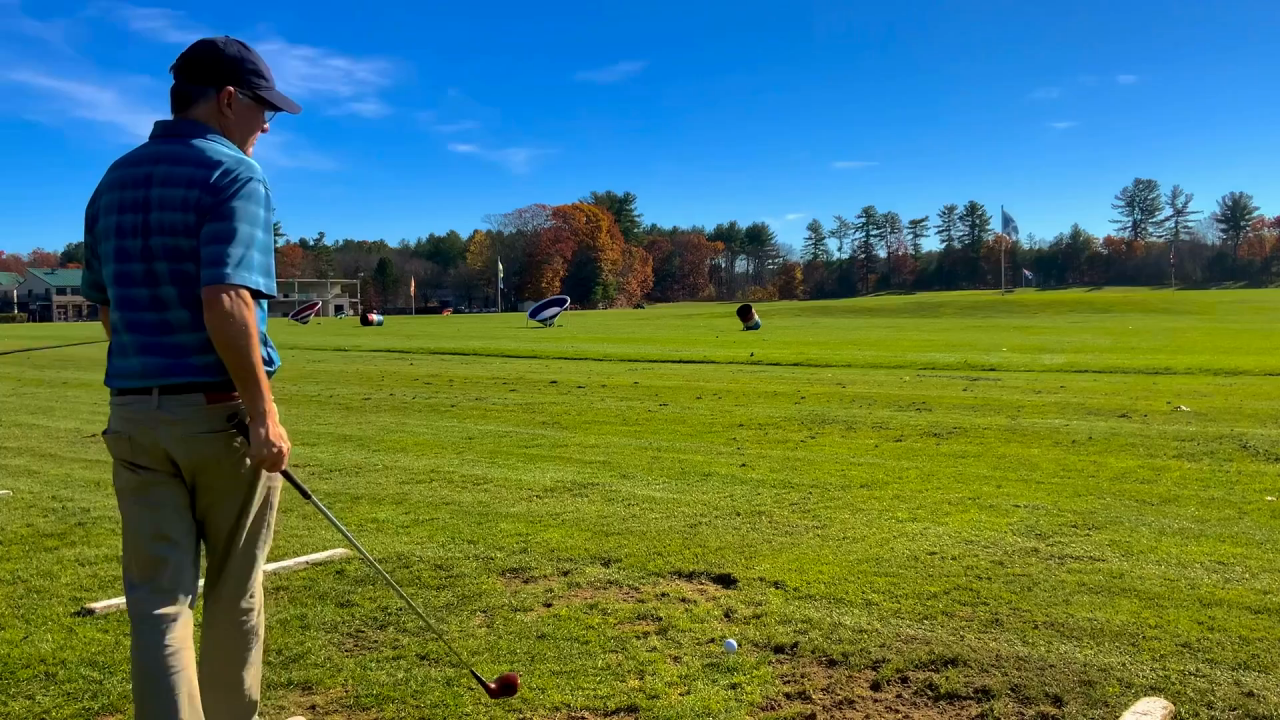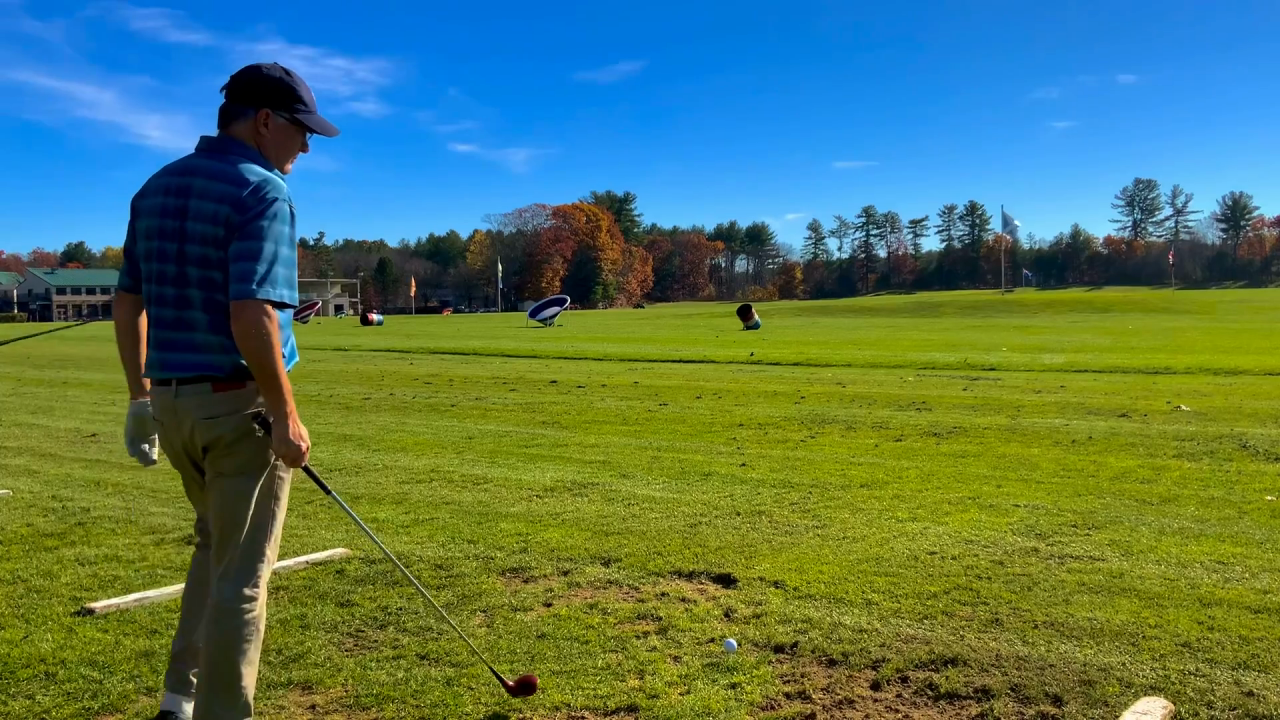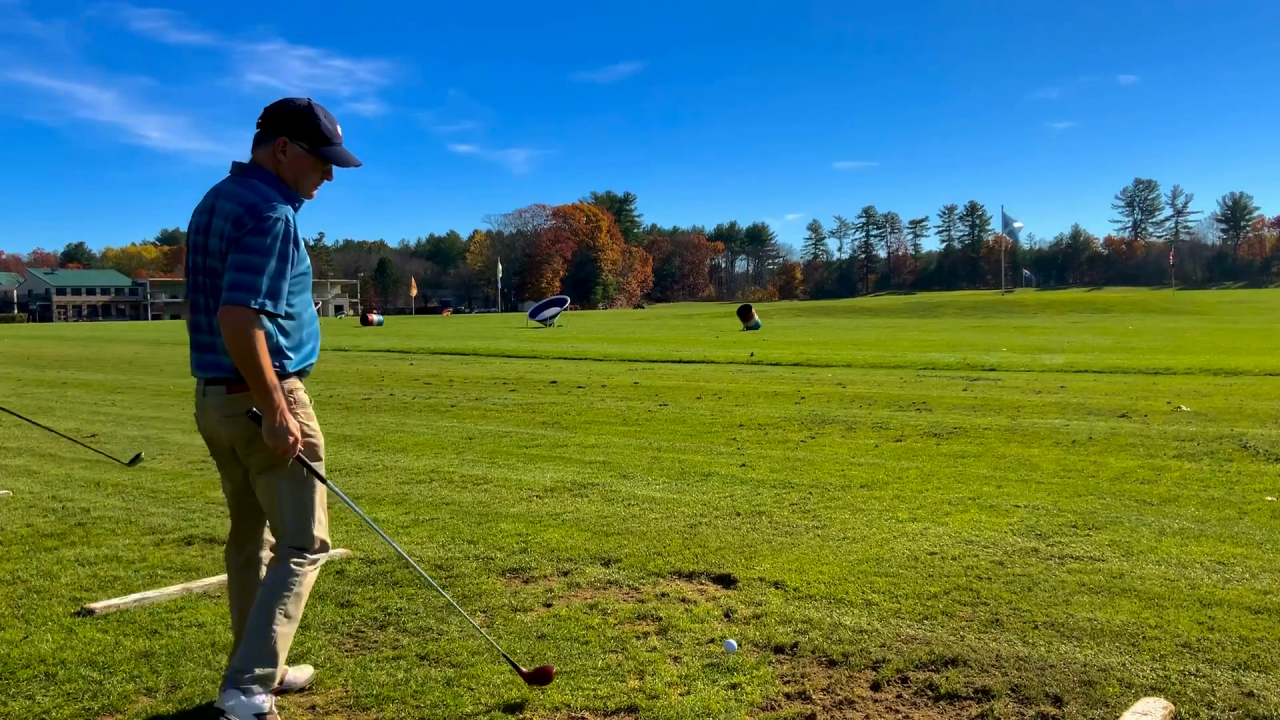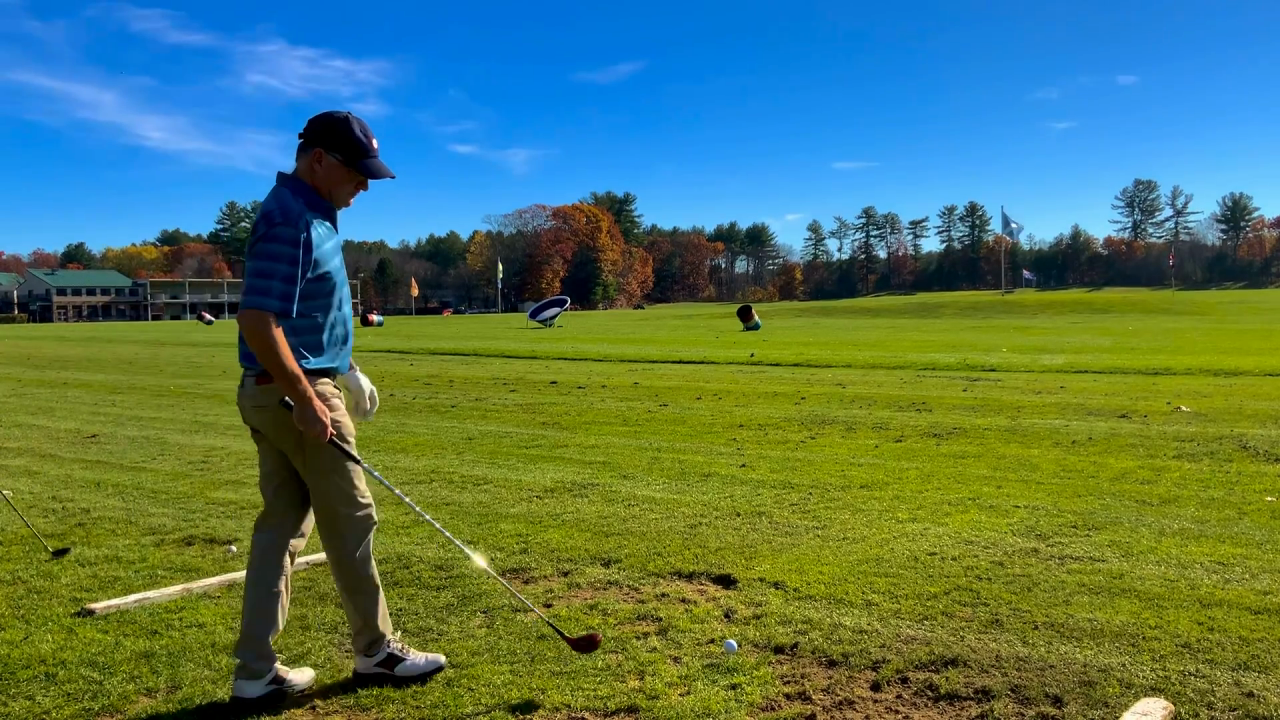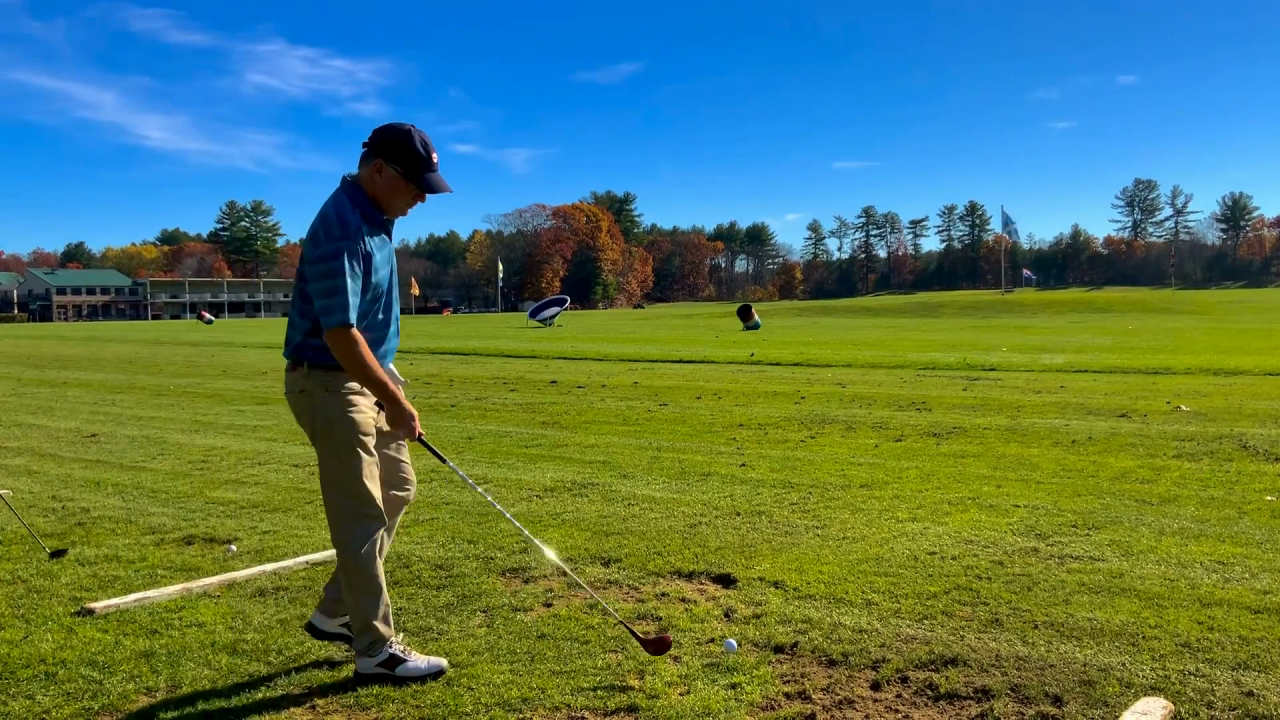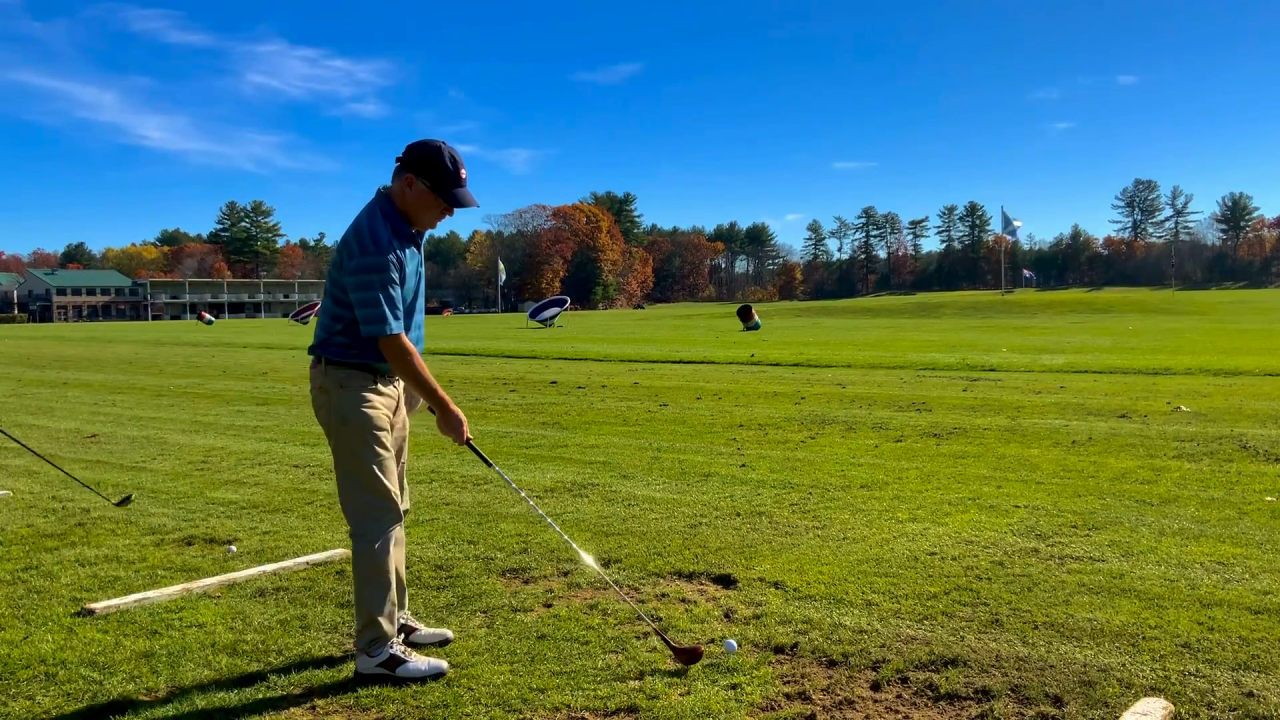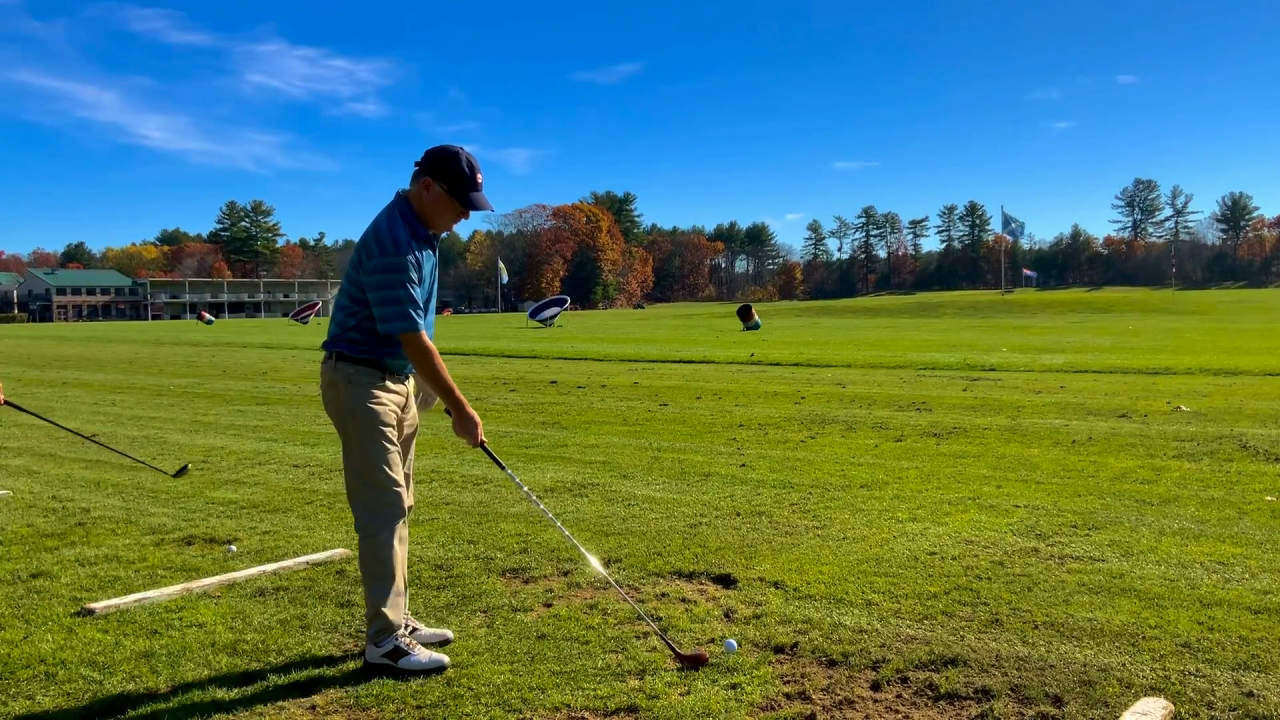
dt=0.4s
person 1, frame 1
left shoulder: (113, 182)
right shoulder: (234, 175)
left elbow: (107, 309)
right elbow: (226, 305)
right wrist: (265, 416)
left hip: (135, 417)
right hip: (224, 412)
left knee: (159, 607)
right knee: (235, 592)
person 1, frame 2
left shoulder: (158, 187)
right shoulder: (262, 192)
left elbow: (129, 303)
right elbow: (251, 316)
left wrist: (143, 398)
right wrist: (286, 416)
left hip: (172, 401)
right hip: (240, 402)
left knee: (213, 542)
right knee: (239, 573)
person 1, frame 3
left shoulder: (216, 201)
right shoulder: (269, 213)
right elbow: (238, 321)
right wrist: (276, 410)
left hip: (217, 398)
right hip: (262, 399)
left knee: (251, 536)
right knee: (303, 545)
person 1, frame 4
left shoulder: (308, 212)
right shoulder: (290, 221)
right elbow: (258, 322)
left wrist: (348, 371)
right wrist: (309, 400)
left hip: (275, 394)
right hip: (292, 395)
left knee: (280, 527)
right knee: (349, 522)
left ankle: (256, 670)
right ankle: (376, 650)
person 1, frame 5
left shoulder: (375, 217)
right shoulder: (342, 231)
right elbow: (341, 335)
left wrist: (386, 375)
right wrist: (394, 402)
left hip: (361, 381)
right hip: (331, 386)
left knee: (396, 493)
right knee: (362, 517)
left ankle: (336, 611)
right ankle: (375, 648)
person 1, frame 6
left shoulder: (406, 228)
right shoulder: (374, 243)
right elbow: (391, 340)
left wrist: (412, 382)
right wrist: (445, 407)
left hip: (385, 382)
right hip: (350, 384)
left knee: (392, 509)
right knee: (377, 513)
left ankle: (392, 619)
right ankle: (375, 648)
person 1, frame 7
left shoulder: (424, 231)
right shoulder: (392, 244)
right elbow: (413, 340)
left wrist: (428, 377)
right wrist: (461, 409)
left hip: (396, 380)
right hip: (360, 381)
left knee: (397, 507)
right knee: (383, 508)
left ankle: (397, 620)
right ankle: (384, 638)
